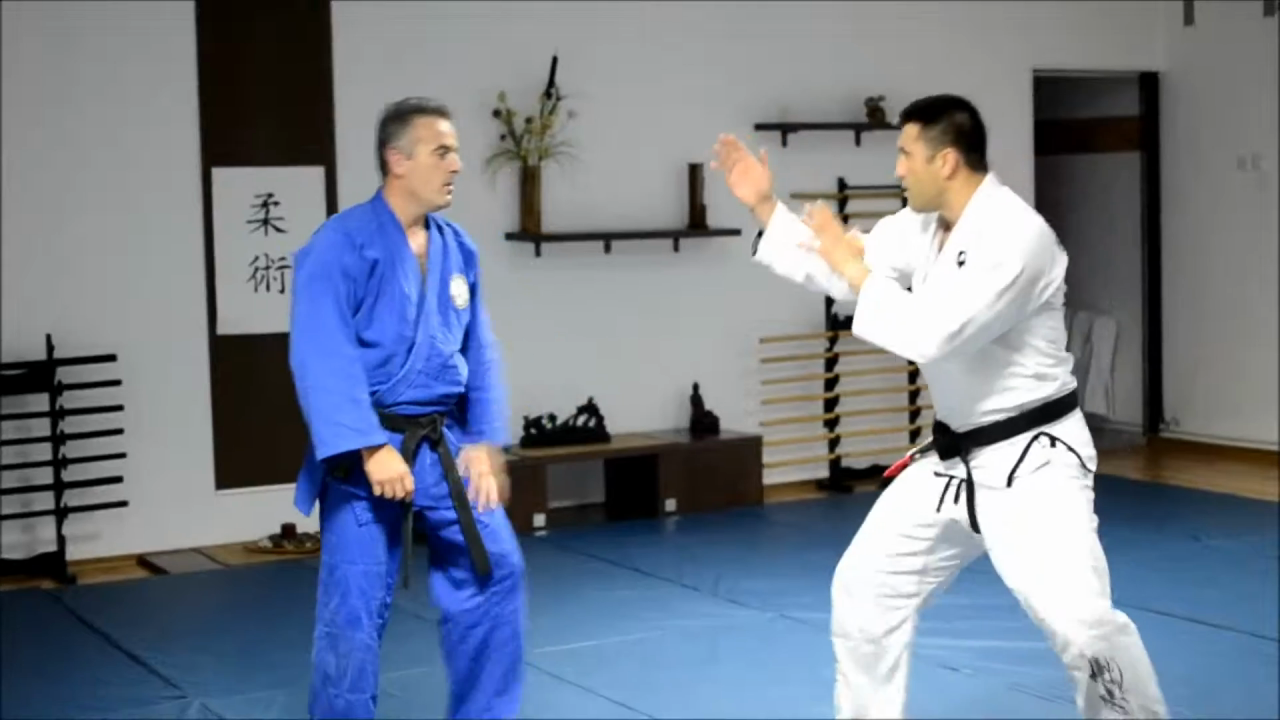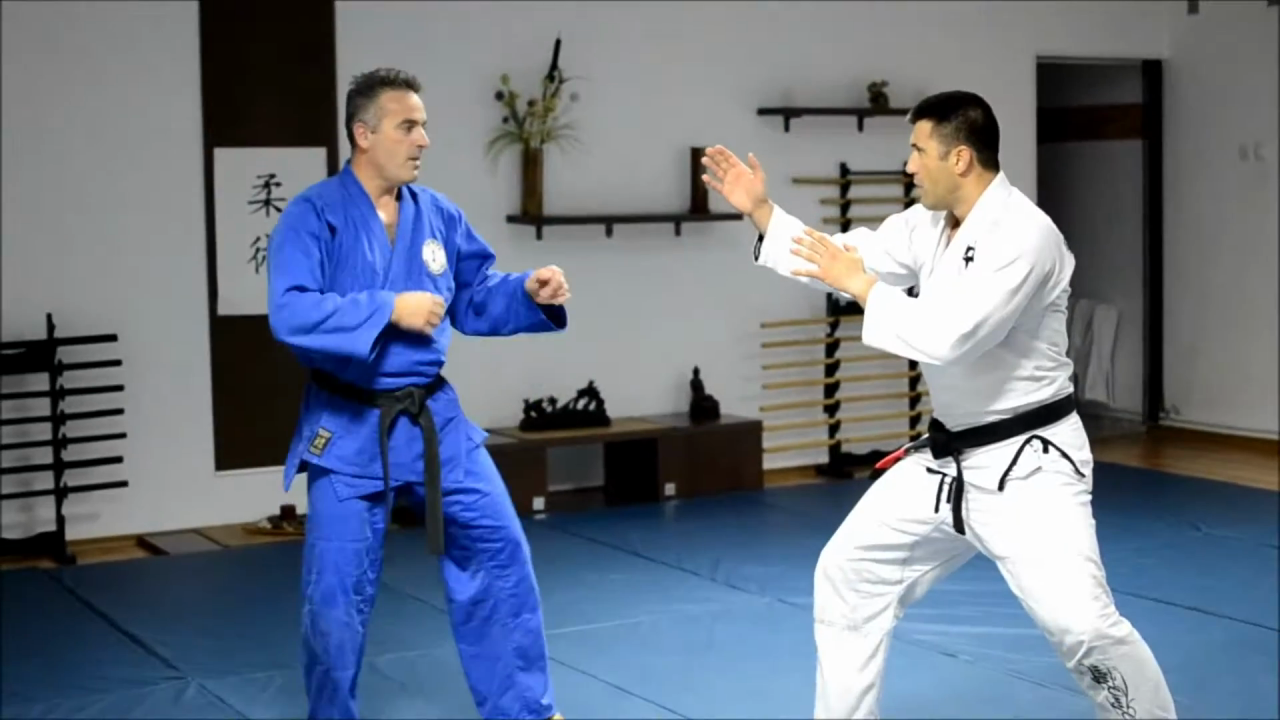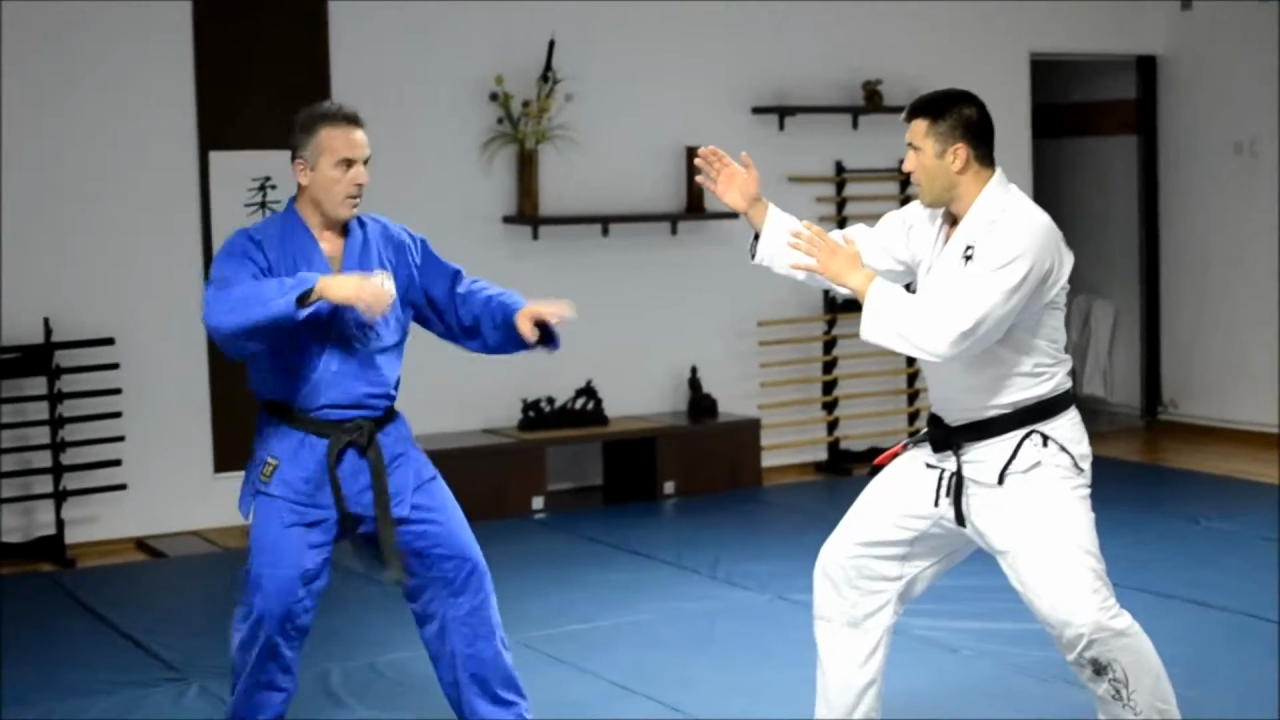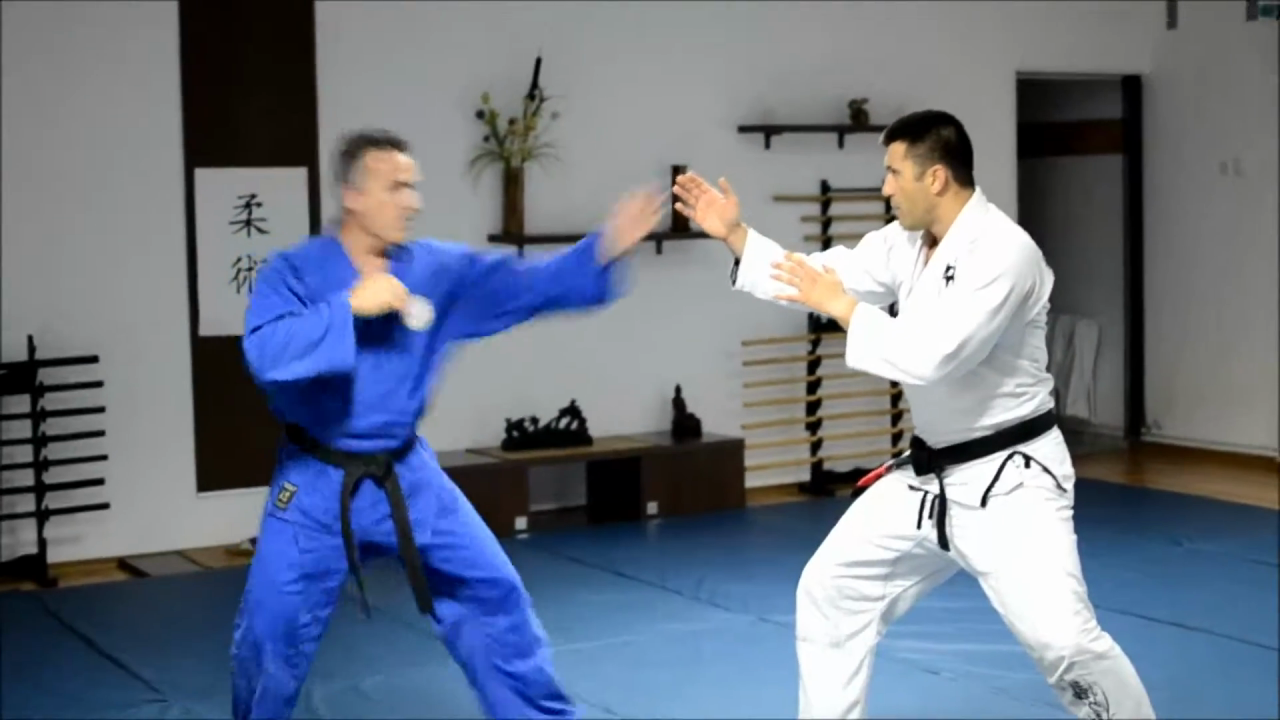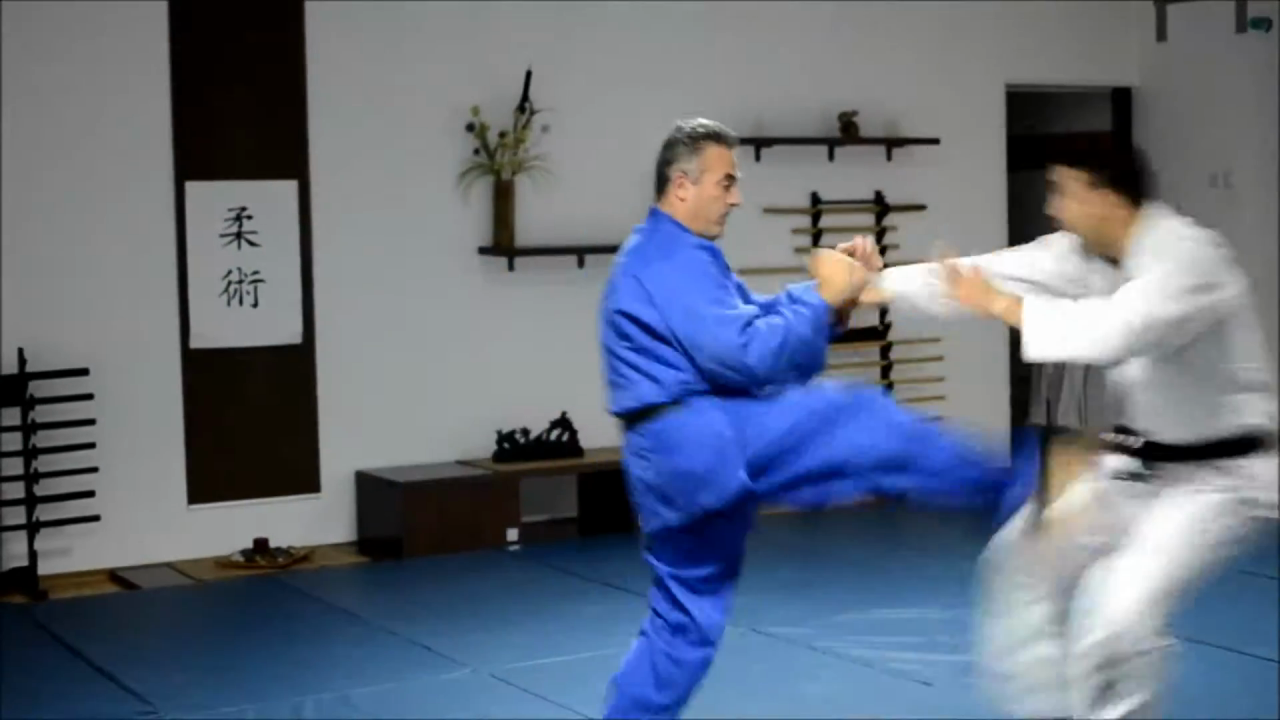
dt=0.7s
person 1, frame 1
left shoulder: (456, 249)
right shoulder: (341, 245)
left elbow: (473, 349)
right elbow: (323, 357)
left wrist: (483, 437)
right wrist: (370, 448)
left hip: (441, 447)
right hip: (358, 452)
left knee: (494, 574)
right knee: (356, 614)
person 1, frame 2
left shoulder: (437, 214)
right shoulder: (313, 215)
left elbow: (478, 296)
right elbow: (291, 312)
left wrist: (532, 292)
right wrist: (389, 309)
left hip: (431, 416)
right hip: (351, 423)
left knee: (495, 546)
right knee: (336, 583)
person 1, frame 3
left shoulder: (391, 244)
right shoulder: (257, 246)
left elbow: (458, 301)
right elbow: (224, 315)
left wrist: (519, 313)
right wrist: (318, 290)
left hip: (383, 449)
right hip: (298, 456)
left knee: (456, 570)
right knee: (275, 606)
person 1, frame 4
left shoulder: (438, 268)
right shoulder: (293, 270)
left elbow: (523, 285)
right elbow: (271, 356)
left wrist: (605, 249)
right wrist: (352, 304)
left hip: (403, 475)
right hip: (318, 481)
left knee: (489, 591)
right knee: (274, 627)
person 1, frame 5
left shoulder: (665, 252)
right shoulder: (670, 257)
left elbow: (743, 329)
right elbow: (748, 352)
left wrist: (830, 295)
right wrist: (820, 298)
left hip: (666, 461)
right hip: (706, 440)
left knee: (682, 626)
right knee: (866, 426)
right ankle: (1024, 489)
person 2, frame 1
left shoulder: (1016, 236)
right shoulder: (923, 226)
left elbow: (935, 334)
right elbow: (834, 267)
left wrist: (860, 273)
right wrist: (765, 207)
left hip: (1034, 458)
right hip: (954, 458)
left knee: (1081, 622)
right knee: (866, 590)
person 2, frame 2
left shoulder: (1023, 234)
right shoulder: (930, 223)
left elbow: (950, 336)
right elbow: (839, 257)
left wrist: (861, 286)
right wrist: (760, 211)
left hip: (1027, 461)
right hip: (946, 457)
left knee: (1081, 622)
right knee: (849, 573)
person 2, frame 3
left shoulder: (1023, 230)
right shoulder: (926, 220)
left elbow: (946, 333)
right elbow: (839, 253)
left wrist: (859, 280)
right wrist: (754, 209)
left hip: (1026, 456)
right hip: (945, 452)
left knee: (1082, 615)
right knee: (848, 571)
person 2, frame 4
left shoulder: (1003, 252)
right shoulder: (908, 242)
left elbow: (931, 356)
right elbow: (821, 277)
left wrist: (841, 306)
right wrist: (737, 236)
left hip: (1009, 477)
right hip: (930, 476)
left knee: (1062, 636)
right knee: (831, 590)
person 2, frame 5
left shoulder: (1190, 258)
right shoulder: (1088, 254)
left elbow: (1110, 335)
right elbow: (1003, 272)
left wrist: (1004, 306)
right wrist: (884, 281)
left hip: (1224, 476)
right hip: (1141, 464)
left knee: (1120, 613)
right knee: (1025, 559)
